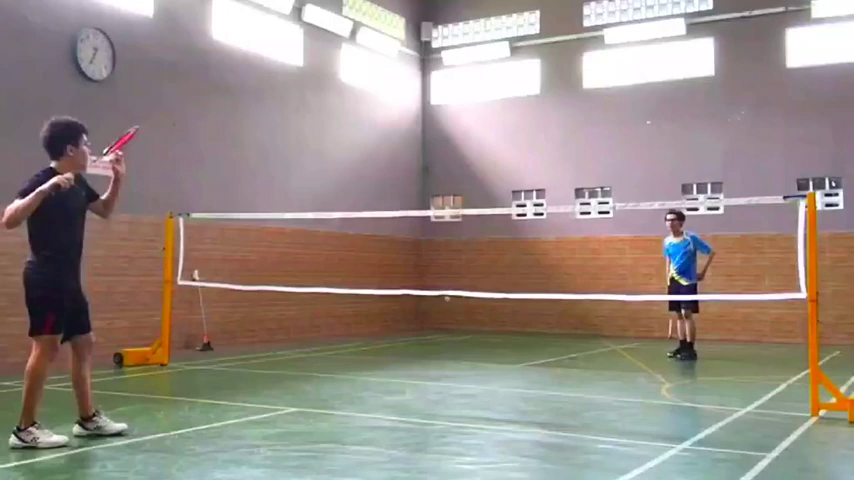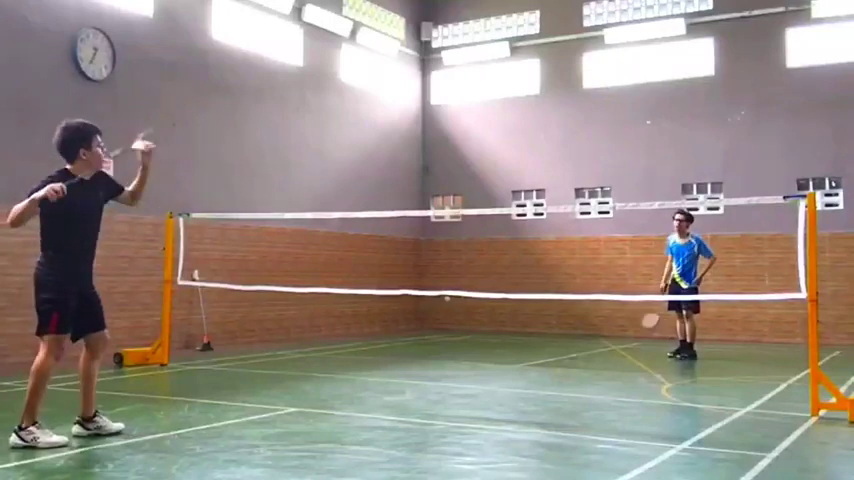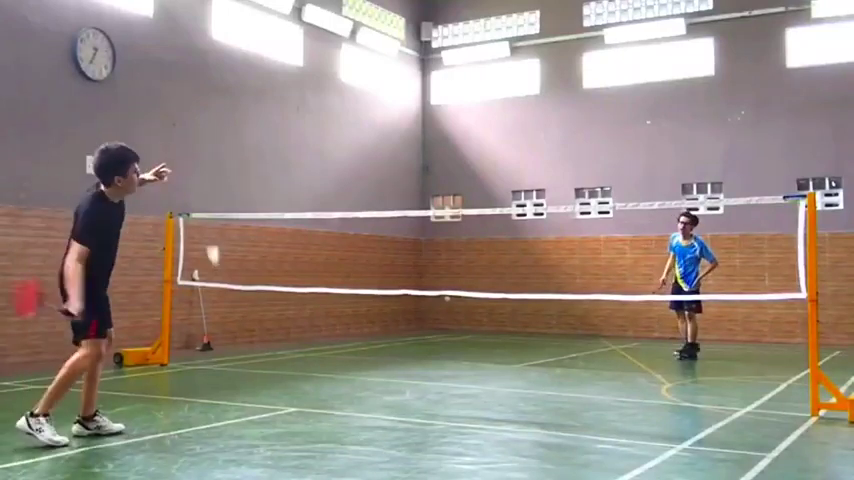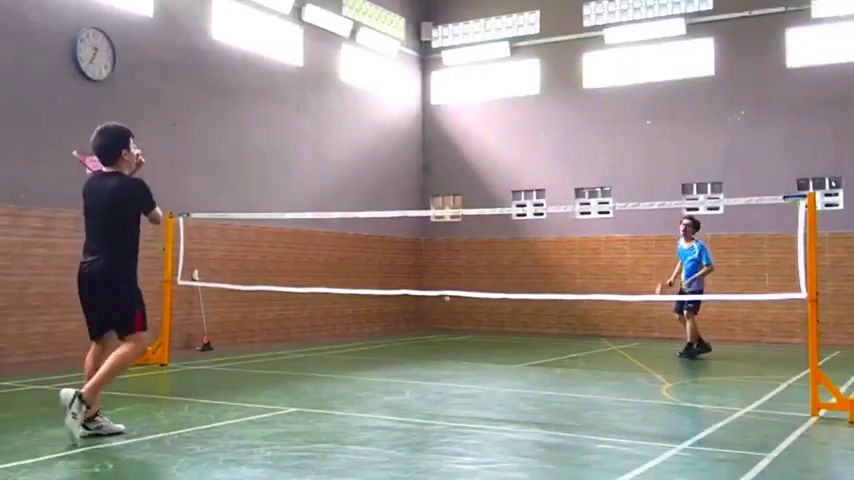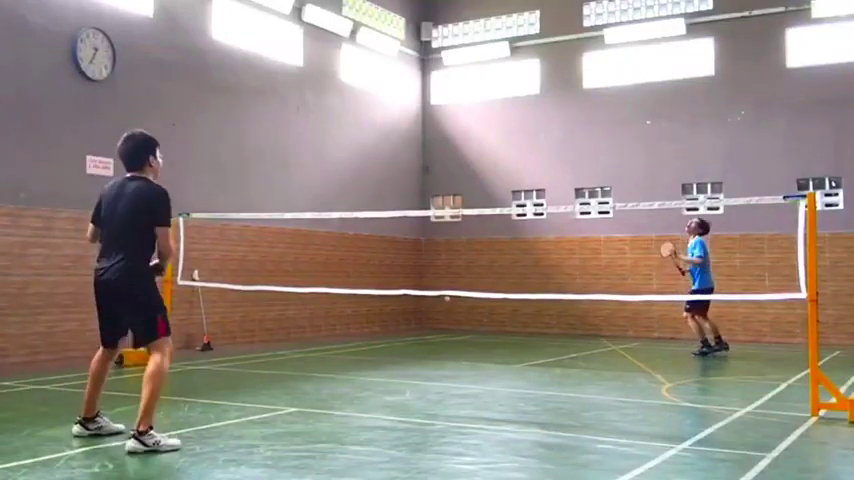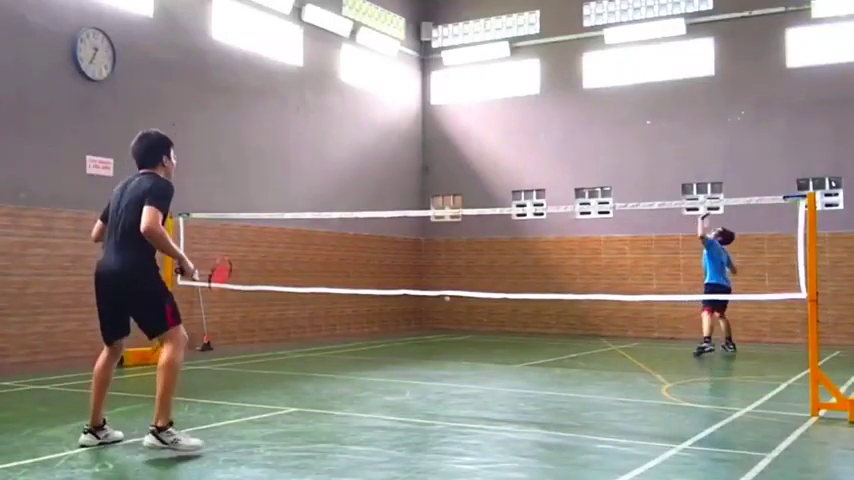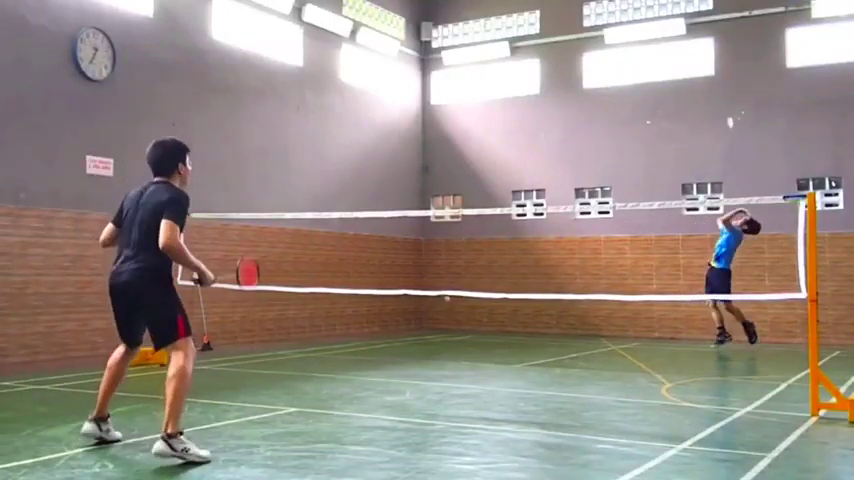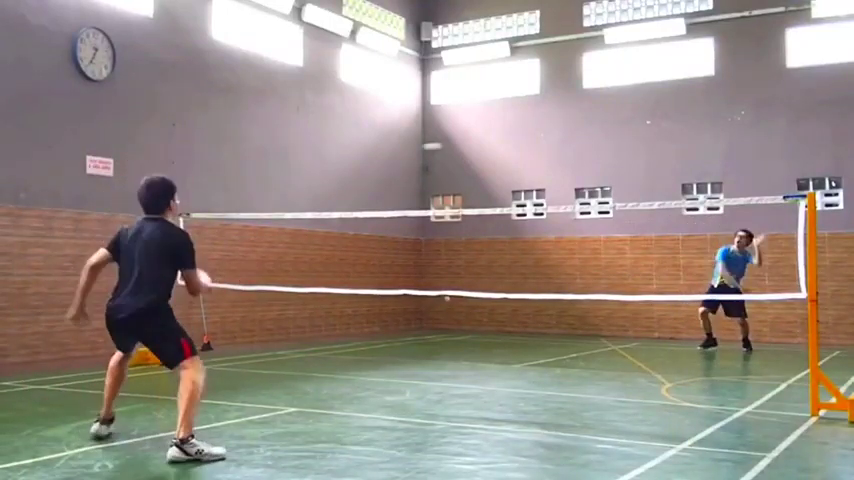
dt=0.4s
person 1, frame 1
left shoulder: (78, 183)
right shoulder: (43, 181)
left elbow: (104, 210)
left wrist: (117, 178)
right wrist: (47, 189)
left hip: (68, 280)
right hip: (45, 279)
left knee: (83, 344)
right knee: (46, 347)
left ankle: (88, 418)
person 1, frame 2
left shoulder: (99, 181)
right shoulder: (55, 184)
left elbow: (131, 199)
right elbow: (14, 219)
left wrist: (143, 168)
right wrist: (38, 198)
left hip: (82, 279)
right hip: (54, 280)
left knee: (98, 341)
right knee: (53, 347)
left ankle: (88, 417)
right ankle: (26, 427)
person 1, frame 3
left shoulder: (109, 194)
right shoulder: (94, 213)
left elbow: (127, 188)
right elbow: (74, 259)
left wrist: (148, 179)
right wrist: (75, 300)
left hip: (93, 285)
right hip: (84, 288)
left knee: (100, 346)
right knee: (90, 348)
left ankle: (88, 418)
right ankle: (37, 417)
person 1, frame 4
left shoulder: (91, 183)
right shoulder: (135, 187)
right elbow: (155, 218)
left wrist: (129, 172)
left hip: (89, 274)
right hip: (116, 277)
left knee: (103, 341)
right knee: (136, 342)
left ankle: (90, 418)
right ankle: (81, 395)
person 1, frame 5
left shoulder: (109, 191)
right shoulder: (156, 194)
left elbow: (92, 235)
right elbow: (164, 249)
right wrist: (159, 264)
left hip: (105, 278)
right hip: (135, 281)
left knee: (108, 347)
right knee: (161, 349)
left ankle: (88, 418)
right ankle: (143, 432)
person 1, frame 6
left shoulder: (122, 188)
right shoulder: (159, 186)
left elbow: (97, 235)
right elbow: (149, 228)
right wrist: (182, 258)
left hip: (106, 273)
right hip: (136, 273)
left knee: (112, 347)
right knee: (175, 340)
left ankle: (95, 427)
right ankle: (162, 428)
person 1, frame 7
left shoulder: (134, 195)
right shoulder: (175, 197)
left elbow: (105, 239)
right elbow: (169, 244)
right wrist: (202, 270)
left hip: (120, 281)
right hip: (151, 282)
left knee: (129, 347)
right knee: (183, 351)
left ankle: (98, 419)
right ankle: (171, 436)
person 1, frame 8
left shoulder: (127, 233)
right shoulder: (179, 237)
left elbow: (93, 264)
right elbow: (195, 287)
left wrist: (79, 305)
right wrist: (203, 281)
left hip: (117, 312)
right hip: (154, 313)
left knee: (122, 355)
right knee: (193, 369)
left ankle: (105, 420)
right ankle: (183, 442)
person 2, frame 1
left shoulder: (691, 238)
right shoulder: (667, 242)
left elbow: (711, 252)
left wrist: (703, 271)
right wrist: (668, 283)
left hip: (688, 282)
right hip: (674, 282)
left knee: (687, 314)
right knee: (678, 315)
left ankle: (690, 349)
right ankle: (682, 346)
person 2, frame 2
left shoulder: (696, 240)
right shoulder: (670, 240)
left elbow: (712, 258)
left wrist: (701, 275)
right wrist: (664, 280)
left hip: (689, 283)
right hip: (675, 282)
left knee: (688, 314)
right knee: (679, 315)
left ankle: (690, 349)
right ankle: (682, 346)
person 2, frame 3
left shoulder: (699, 243)
right shoulder: (674, 238)
left elbow: (714, 263)
left wrist: (700, 277)
right wrist: (665, 275)
left hip: (691, 285)
right hip: (678, 282)
left knee: (689, 315)
right knee: (679, 314)
left ankle: (691, 349)
right ankle: (690, 344)
person 2, frame 4
left shoulder: (699, 246)
right shoulder: (680, 244)
left elbow: (710, 267)
left wrist: (693, 279)
right wrist: (673, 278)
left hip: (695, 287)
right hip: (684, 287)
left knee: (689, 314)
right knee: (680, 316)
left ankle: (690, 348)
right ankle: (701, 344)
person 2, frame 5
left shoulder: (698, 241)
right shoulder: (694, 242)
left elbow: (699, 261)
left wrist: (681, 258)
right wrist: (687, 269)
left hip: (700, 286)
right hip: (705, 285)
left knee: (688, 315)
right knee: (703, 316)
left ankle: (706, 345)
right ankle: (719, 342)
person 2, frame 6
left shoulder: (712, 244)
right shoulder: (724, 252)
left elbow: (701, 235)
right elbow: (734, 270)
left wrist: (701, 220)
left hip: (713, 285)
right hip: (725, 286)
left knee: (707, 313)
right knee: (720, 314)
left ankle: (706, 343)
right ankle: (729, 342)
person 2, frame 7
left shoulder: (737, 233)
right shoulder: (730, 230)
left elbow: (724, 220)
left wrist: (737, 211)
left hip: (721, 271)
right hip: (713, 270)
left knee: (727, 305)
right knee: (712, 304)
left ankle: (748, 326)
right ankle: (722, 333)
person 2, frame 8
left shoulder: (747, 254)
right shoulder: (724, 251)
left elbow: (757, 263)
right elbow: (723, 270)
left wrist: (757, 246)
right wrist: (736, 284)
left hip: (733, 290)
right hip: (717, 287)
left knee: (742, 320)
right knee: (703, 311)
left ankle: (746, 341)
right ankle: (709, 338)
